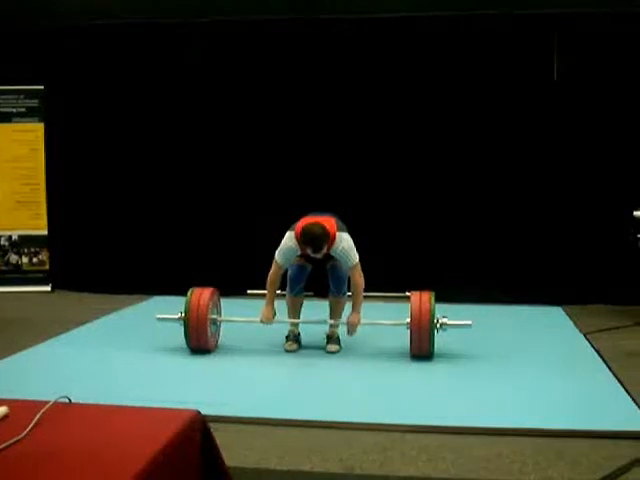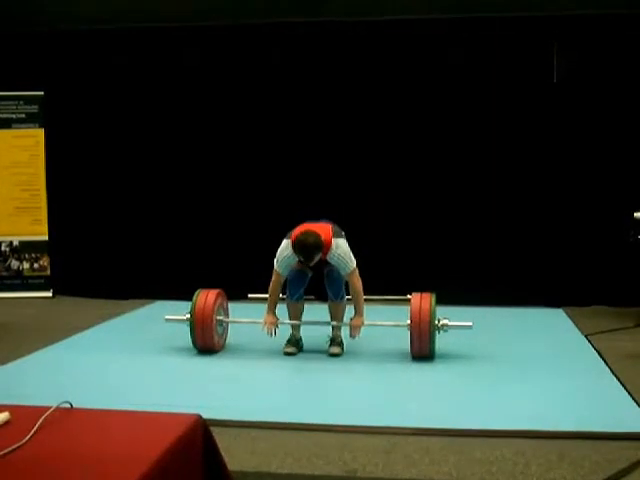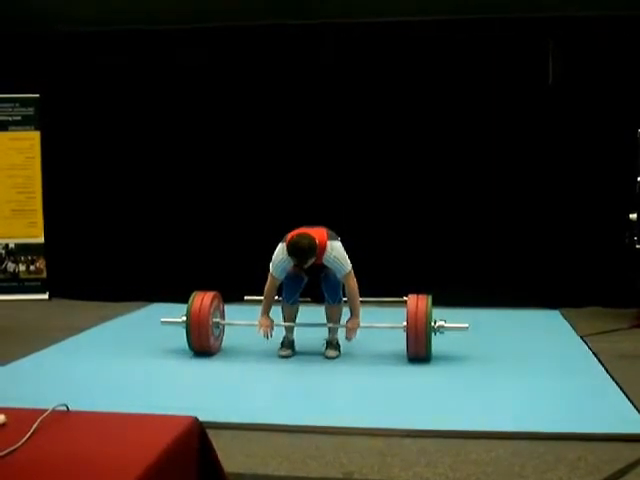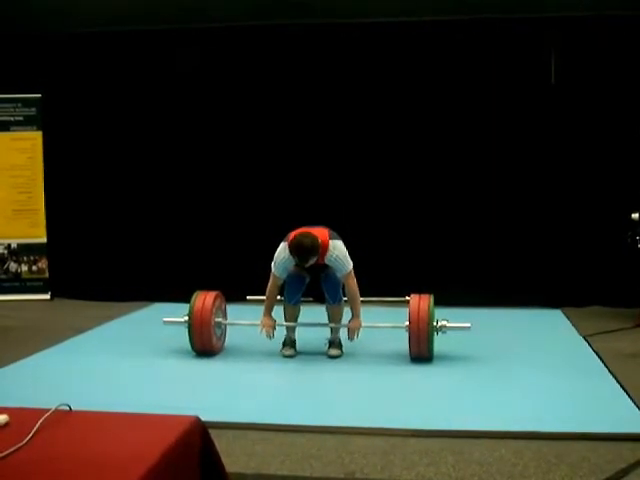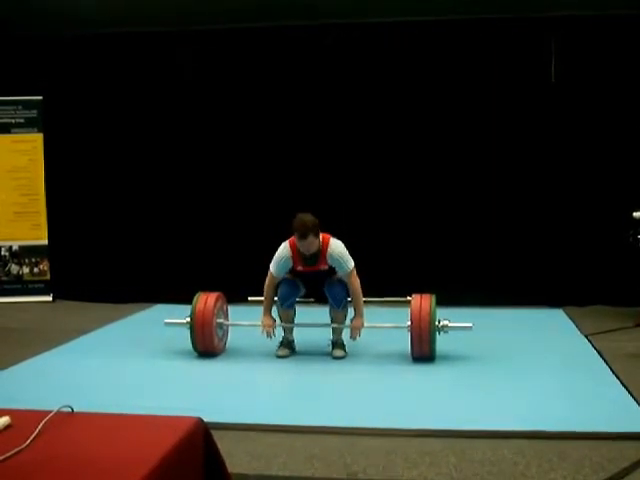
dt=1s
person 1, frame 1
left shoulder: (342, 242)
right shoulder: (291, 241)
left elbow: (357, 276)
right elbow: (275, 272)
left wrist: (356, 312)
right wrist: (269, 306)
left hip: (334, 252)
left knee: (339, 280)
right knee: (294, 279)
left ankle: (333, 332)
right ankle: (293, 331)
person 1, frame 2
left shoulder: (338, 247)
right shoulder: (286, 249)
left elbow: (354, 280)
right elbow: (277, 280)
left wrist: (359, 315)
right wrist: (270, 313)
left hip: (331, 256)
right hip: (300, 253)
left knee: (336, 286)
right knee: (294, 285)
left ankle: (336, 336)
right ankle: (295, 336)
person 1, frame 3
left shoulder: (334, 250)
right shoulder: (282, 253)
left elbow: (350, 282)
right elbow: (272, 284)
left wrist: (355, 317)
right wrist: (264, 315)
left hip: (327, 265)
left knee: (333, 290)
right knee: (289, 290)
left ankle: (333, 339)
right ankle: (288, 338)
person 1, frame 4
left shoulder: (335, 249)
right shoulder: (284, 252)
left elbow: (350, 281)
right elbow: (274, 284)
left wrist: (356, 317)
right wrist: (267, 315)
left hip: (329, 265)
left knee: (333, 292)
right knee: (291, 292)
left ankle: (335, 338)
right ankle: (290, 338)
person 1, frame 5
left shoulder: (335, 248)
right shoulder: (285, 251)
left elbow: (352, 280)
right elbow: (271, 281)
left wrist: (359, 316)
right wrist: (266, 315)
left hip: (329, 278)
right hip: (298, 278)
left knee: (339, 295)
right knee: (283, 294)
left ankle: (337, 339)
right ankle: (288, 339)
